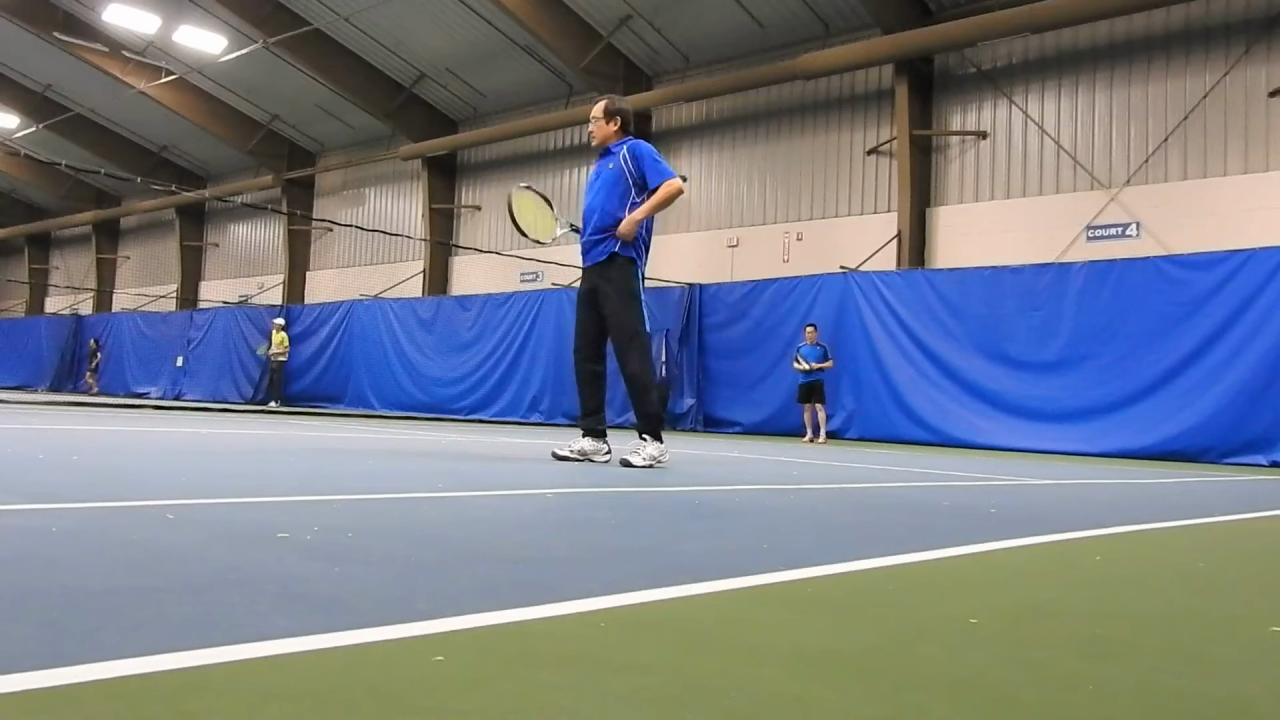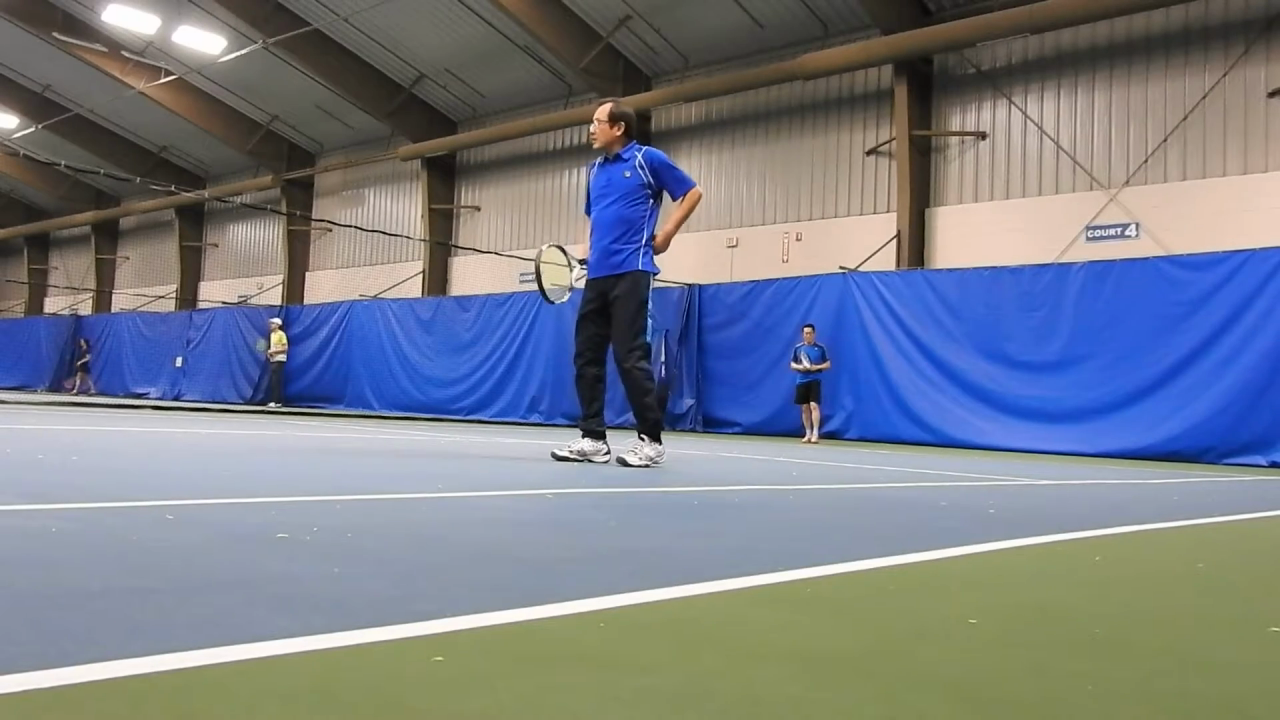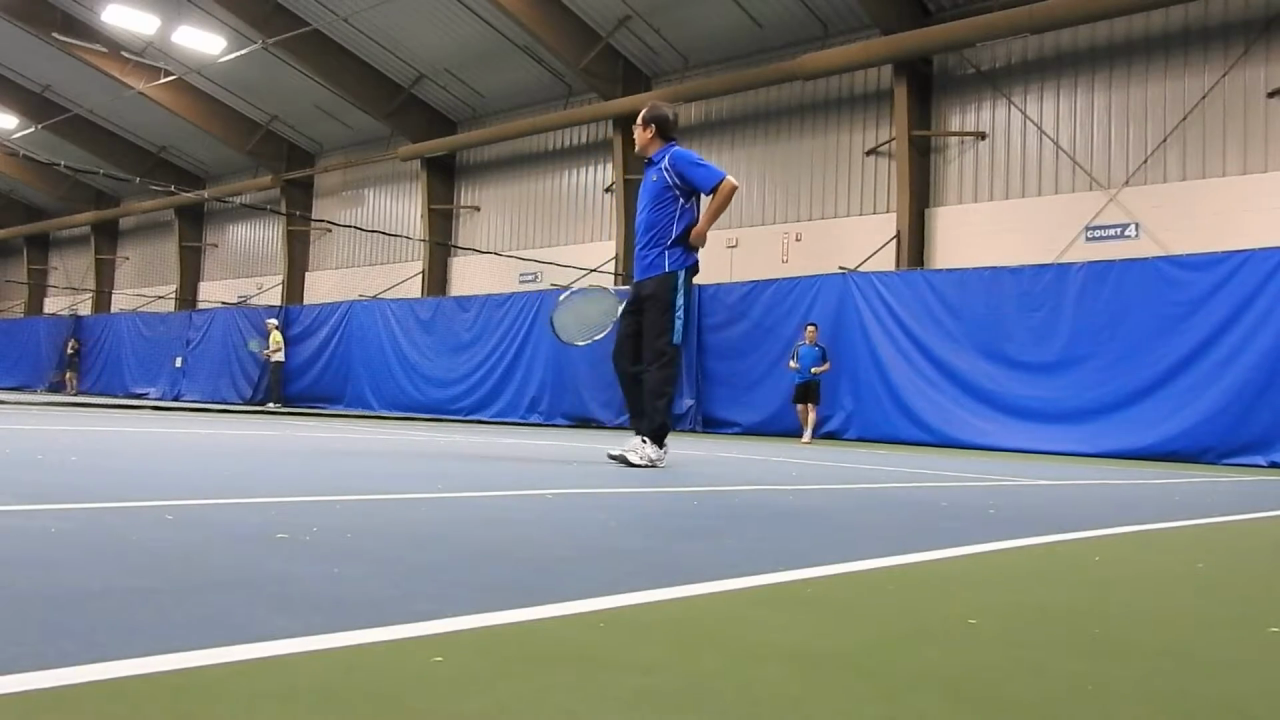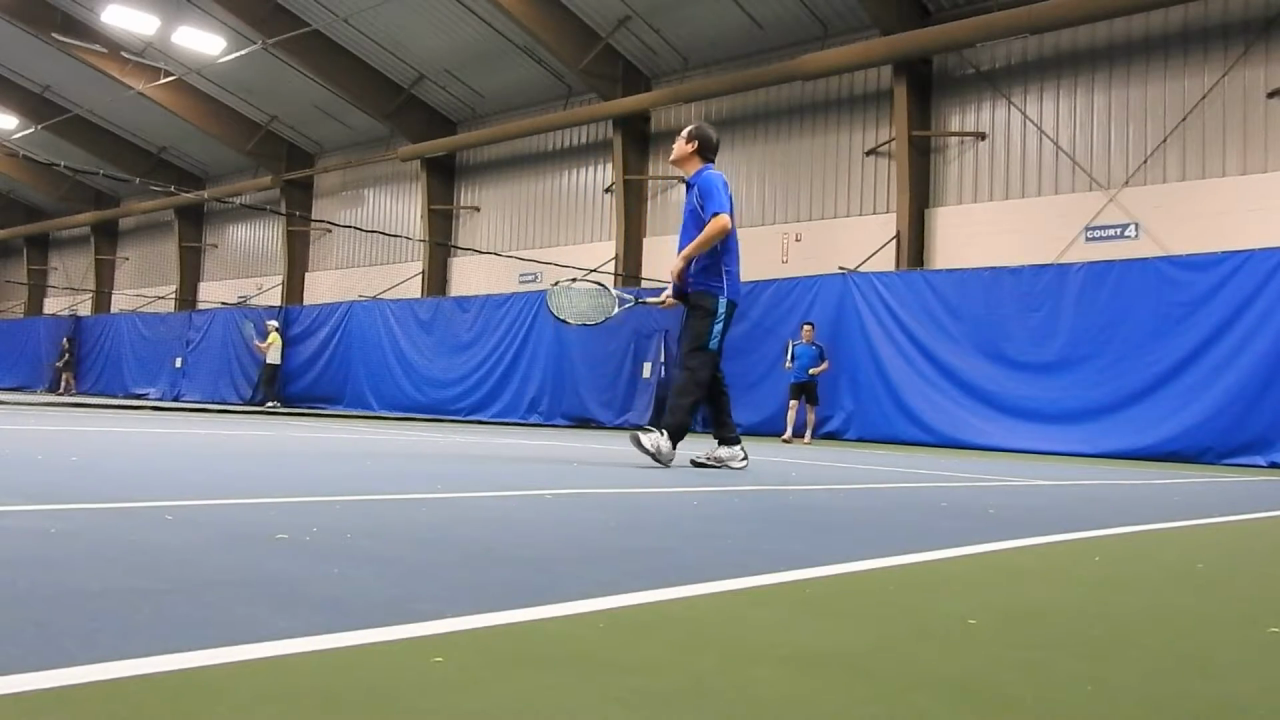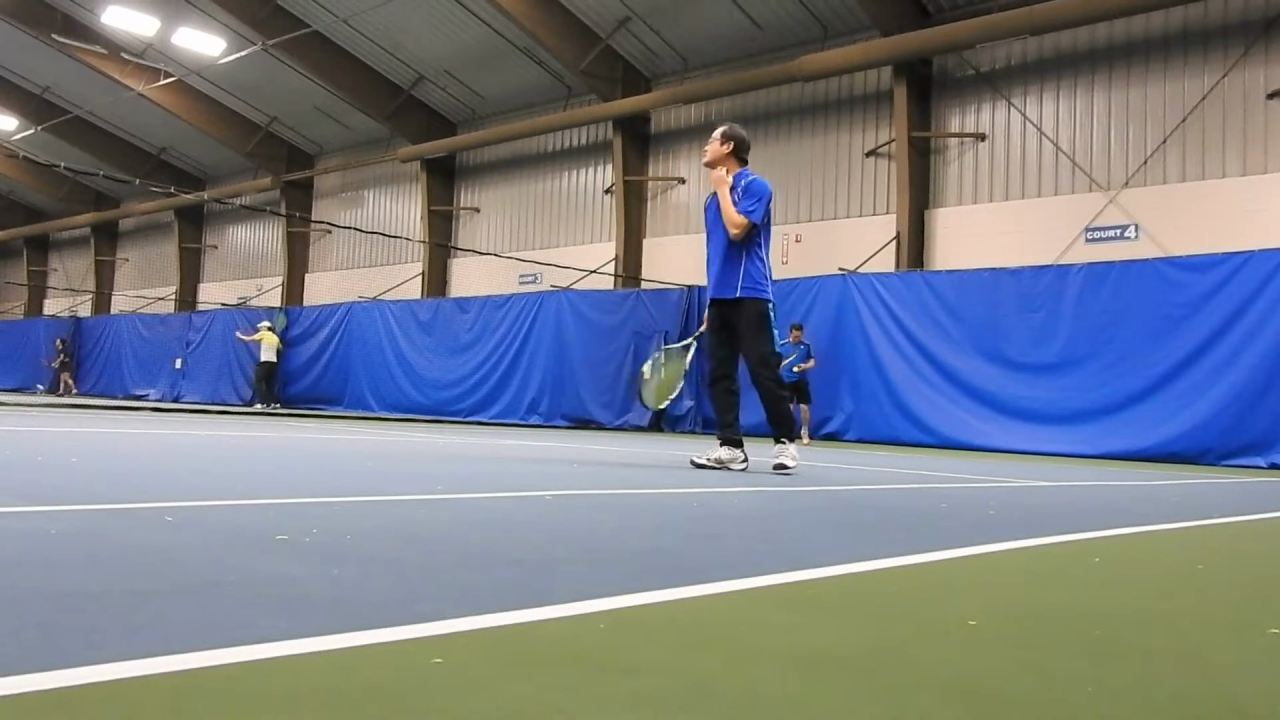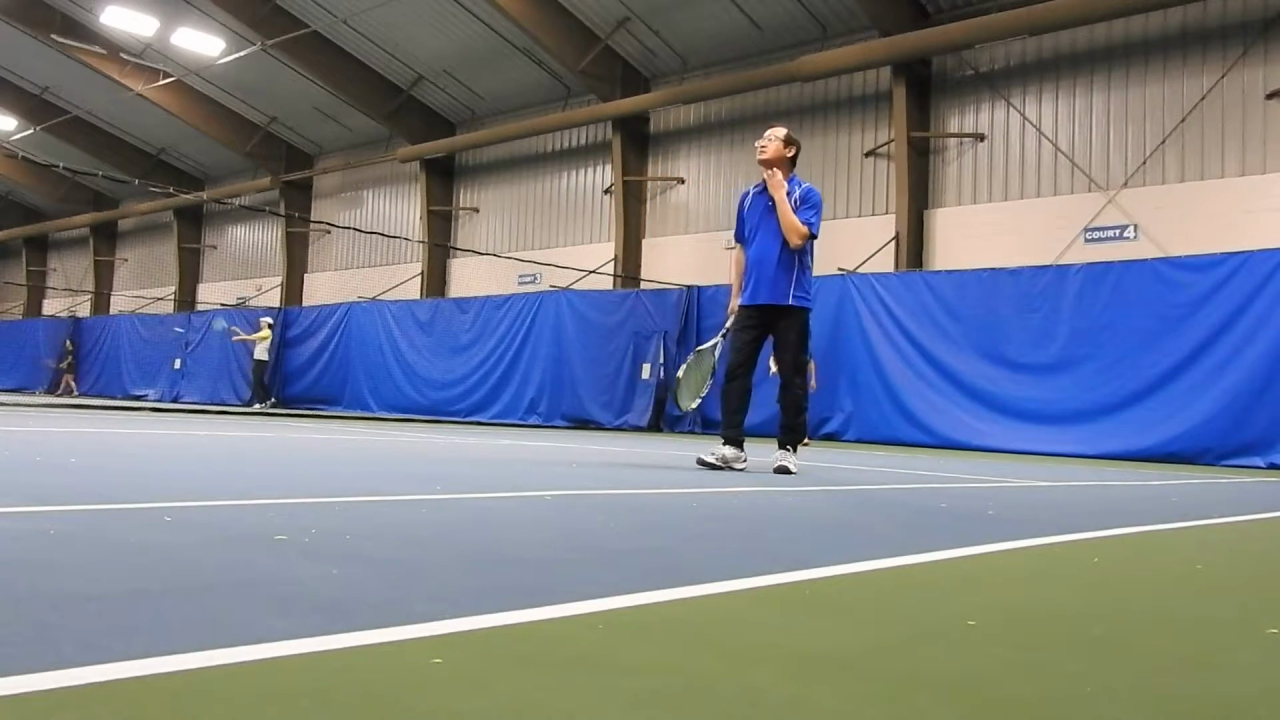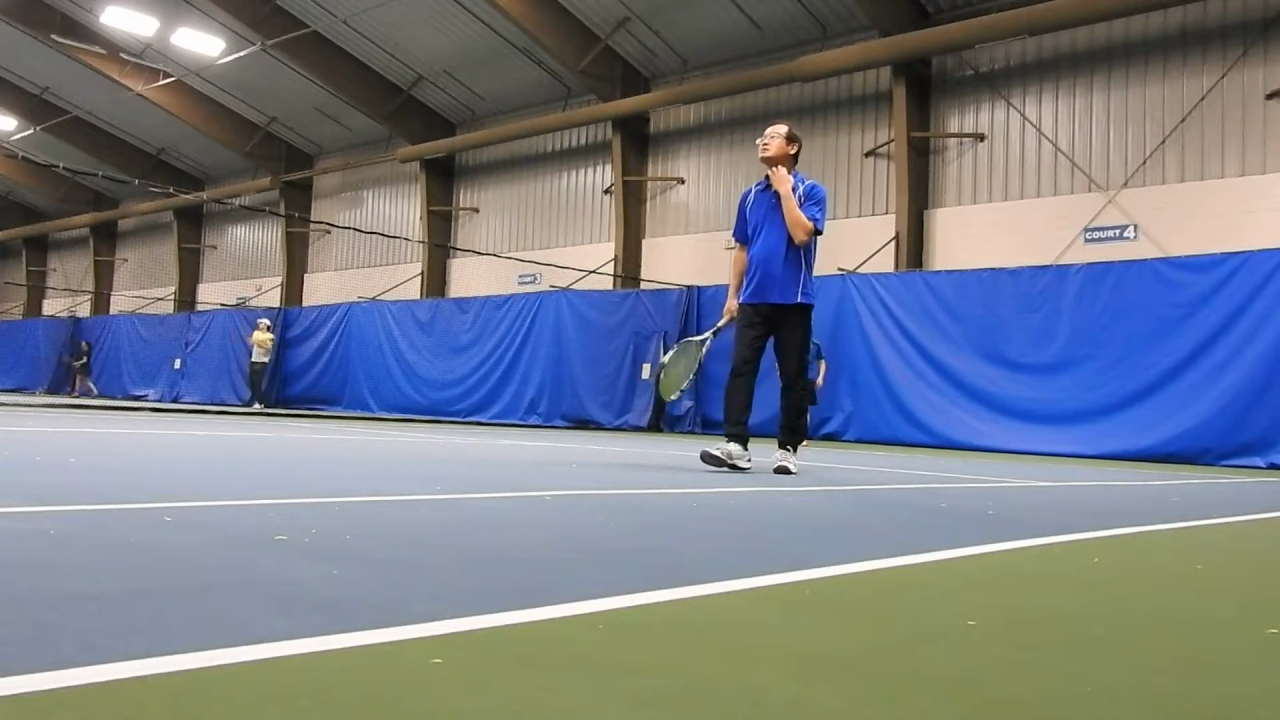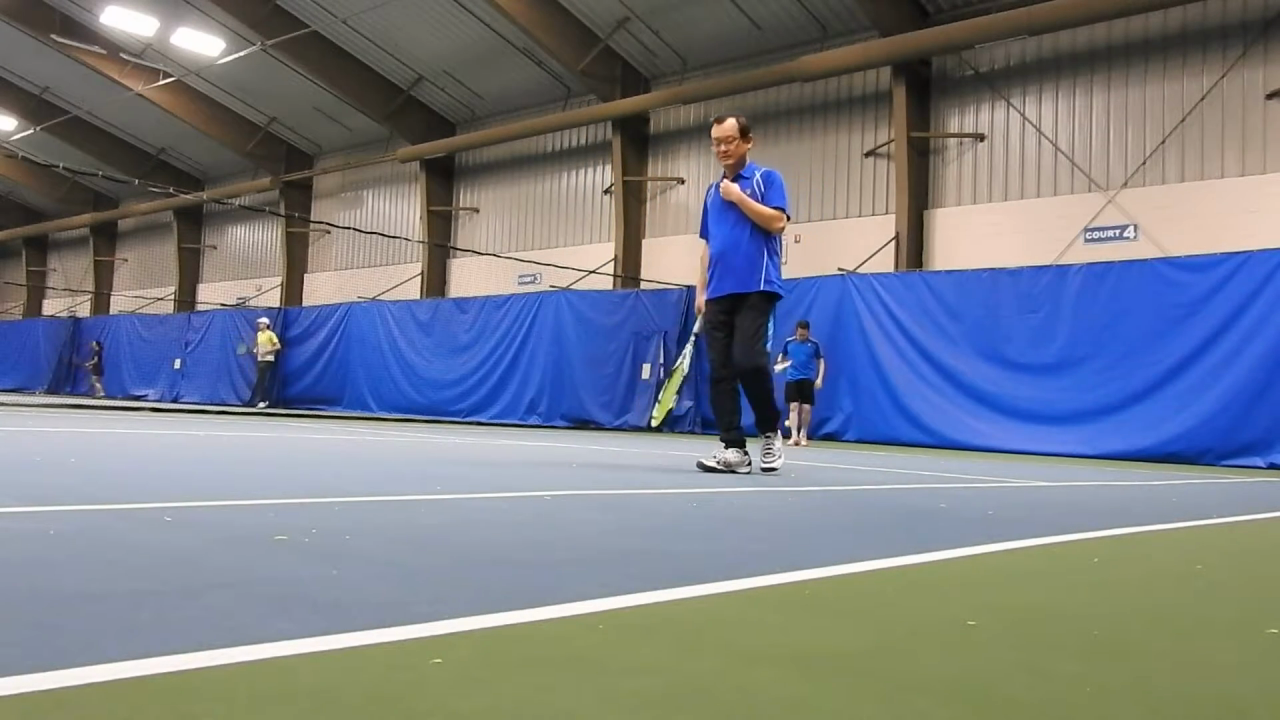
dt=0.5s
person 1, frame 1
left shoulder: (636, 151)
right shoulder: (600, 165)
left elbow: (674, 186)
left wrist: (636, 217)
right wrist: (584, 233)
left hip: (620, 262)
right hip: (593, 265)
left knee: (632, 351)
right knee: (587, 353)
left ankle: (651, 438)
right ankle: (594, 437)
person 1, frame 2
left shoulder: (649, 159)
right shoulder: (596, 169)
left elbow: (693, 193)
left wrist: (667, 233)
right wrist: (588, 252)
left hip: (633, 272)
right hip: (598, 275)
left knee: (631, 355)
right knee: (587, 356)
left ankle: (650, 440)
right ankle: (592, 438)
person 1, frame 3
left shoulder: (678, 160)
right shoulder: (651, 169)
left elbow: (728, 185)
left wrist: (700, 229)
left hip: (669, 273)
right hip: (643, 276)
left knee: (659, 359)
right knee: (626, 355)
left ankle: (654, 442)
right ankle: (643, 433)
person 1, frame 4
left shoulder: (711, 180)
right shoulder: (694, 188)
left elbow: (723, 224)
left wrist: (684, 257)
right wrist: (674, 289)
left hip: (713, 292)
right hip: (697, 293)
left knee: (694, 365)
right knee: (704, 370)
left ankle: (667, 436)
right ankle: (729, 446)
person 1, frame 5
left shoulder: (756, 186)
right shoulder: (712, 198)
left elbow: (736, 229)
left wrist: (722, 189)
right wrist: (708, 301)
left hip: (751, 295)
right hip: (720, 298)
left knee: (764, 371)
right knee: (719, 374)
left ankle: (784, 441)
right ankle: (730, 447)
person 1, frame 6
left shoulder: (807, 194)
right shoulder: (749, 196)
left elbow: (797, 238)
left wrist: (780, 194)
right wrist: (736, 294)
left hip: (790, 301)
right hip: (752, 300)
left knee: (791, 378)
right knee: (736, 371)
left ankle: (787, 449)
right ankle: (732, 447)
person 1, frame 7
left shoulder: (810, 191)
right shoulder: (750, 195)
left elbow: (801, 234)
left wrist: (785, 190)
right wrist: (733, 294)
left hip: (793, 300)
right hip: (753, 299)
left knee: (793, 377)
right knee: (741, 369)
left ankle: (787, 448)
right ankle: (735, 444)
person 1, frame 8
left shoulder: (766, 179)
right shoulder: (713, 192)
left elbow: (778, 222)
left wrist: (739, 197)
right wrist: (701, 288)
left hip: (756, 288)
right hip: (720, 292)
left knee: (749, 362)
right knee: (720, 371)
left ankle: (770, 430)
right ankle: (734, 447)
